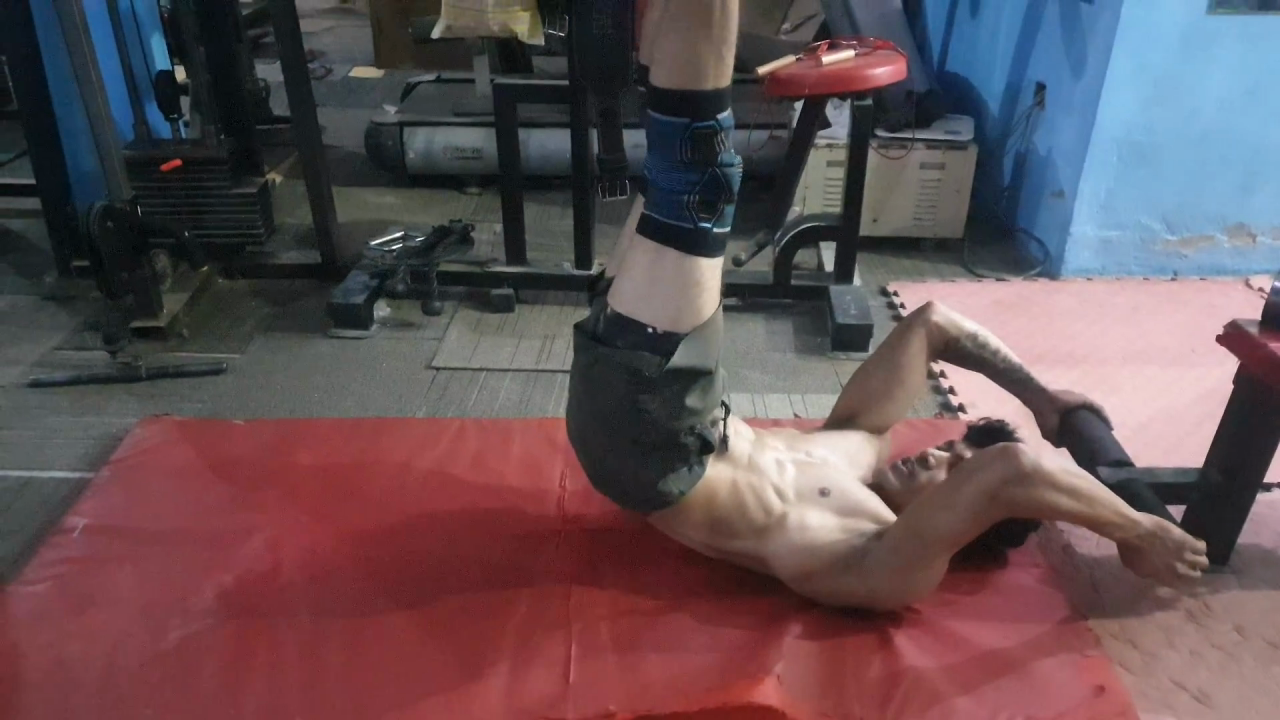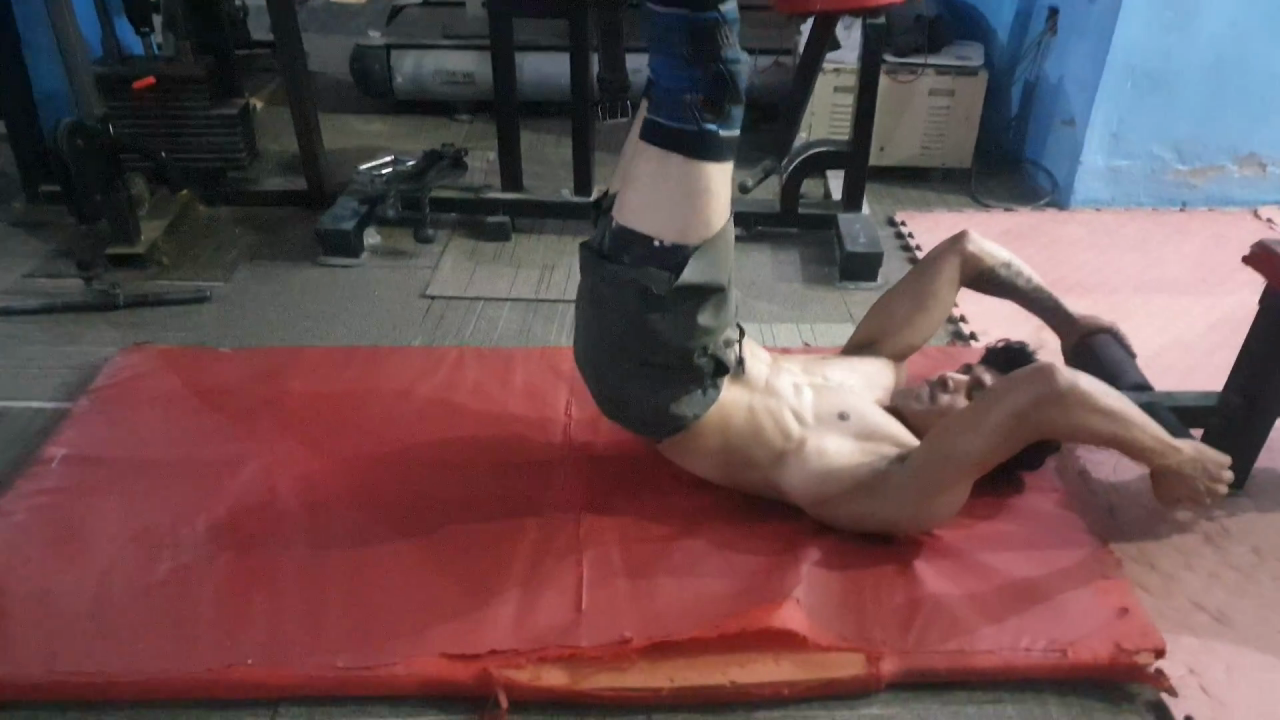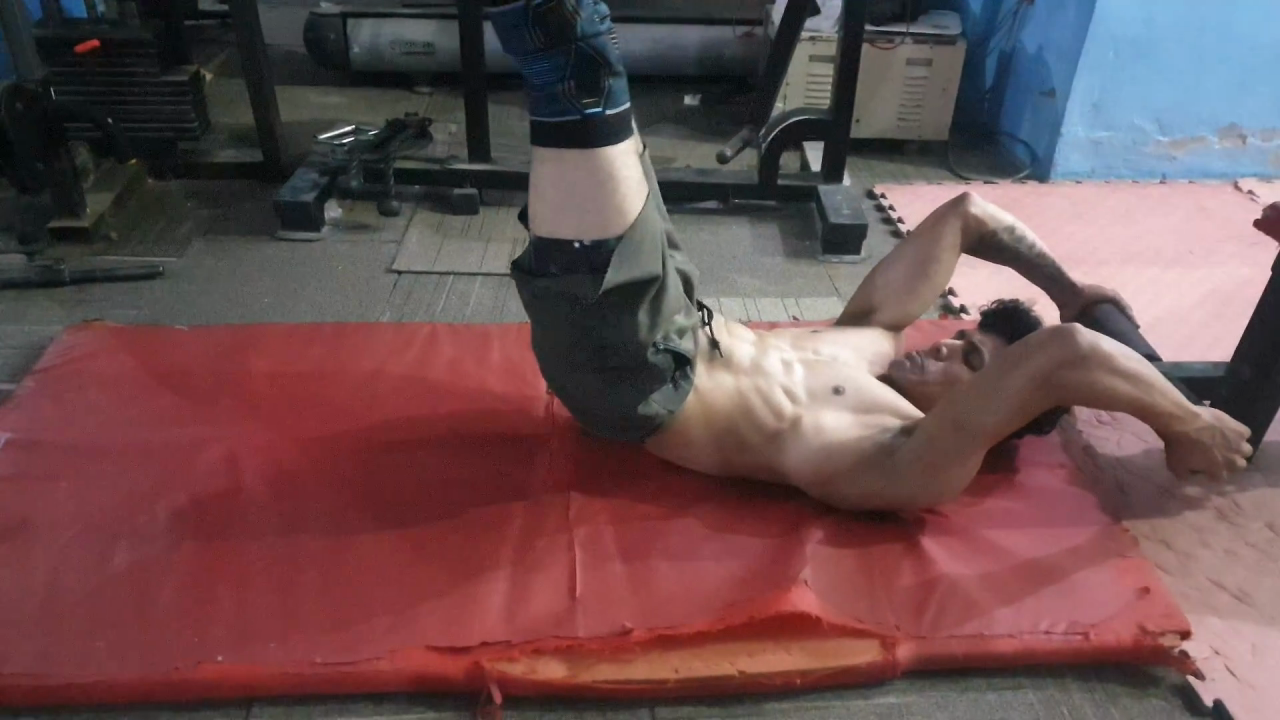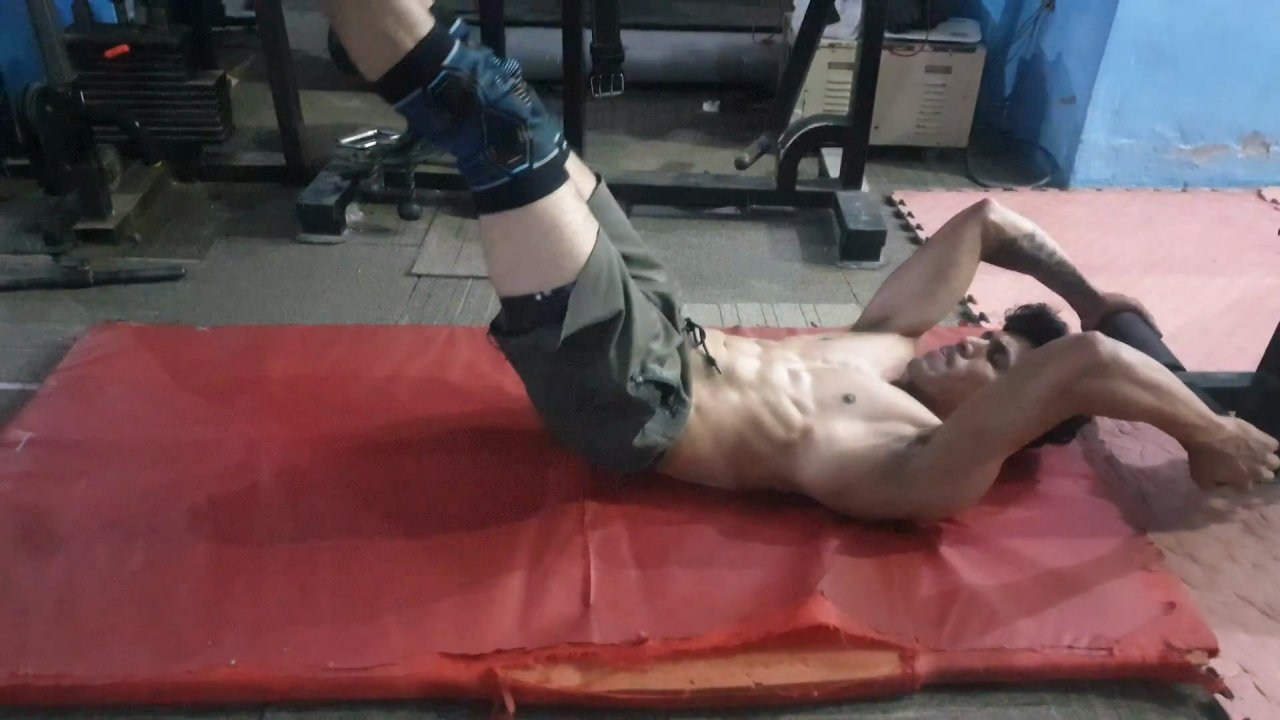
dt=1s
person 1, frame 1
left shoulder: (898, 570)
right shoulder: (859, 449)
right elbow: (931, 324)
left wrist: (1139, 534)
right wrist: (1041, 398)
left hip: (642, 437)
right hip: (634, 402)
person 1, frame 2
left shoulder: (921, 494)
right shoulder: (875, 374)
right elbow: (965, 252)
left wrist: (1171, 461)
right wrist: (1067, 323)
left hip: (655, 367)
person 1, frame 3
left shoulder: (927, 466)
right shoulder: (874, 344)
right elbow: (966, 214)
left wrist: (1187, 428)
right wrist: (1071, 291)
left hip: (631, 371)
right hip: (687, 334)
person 1, frame 4
left shoulder: (944, 472)
right shoulder: (893, 349)
left elbow: (1083, 363)
right elbow: (985, 220)
right wrist: (1090, 295)
left hip: (631, 399)
right hip: (675, 345)
left knee: (506, 130)
right knee: (516, 133)
